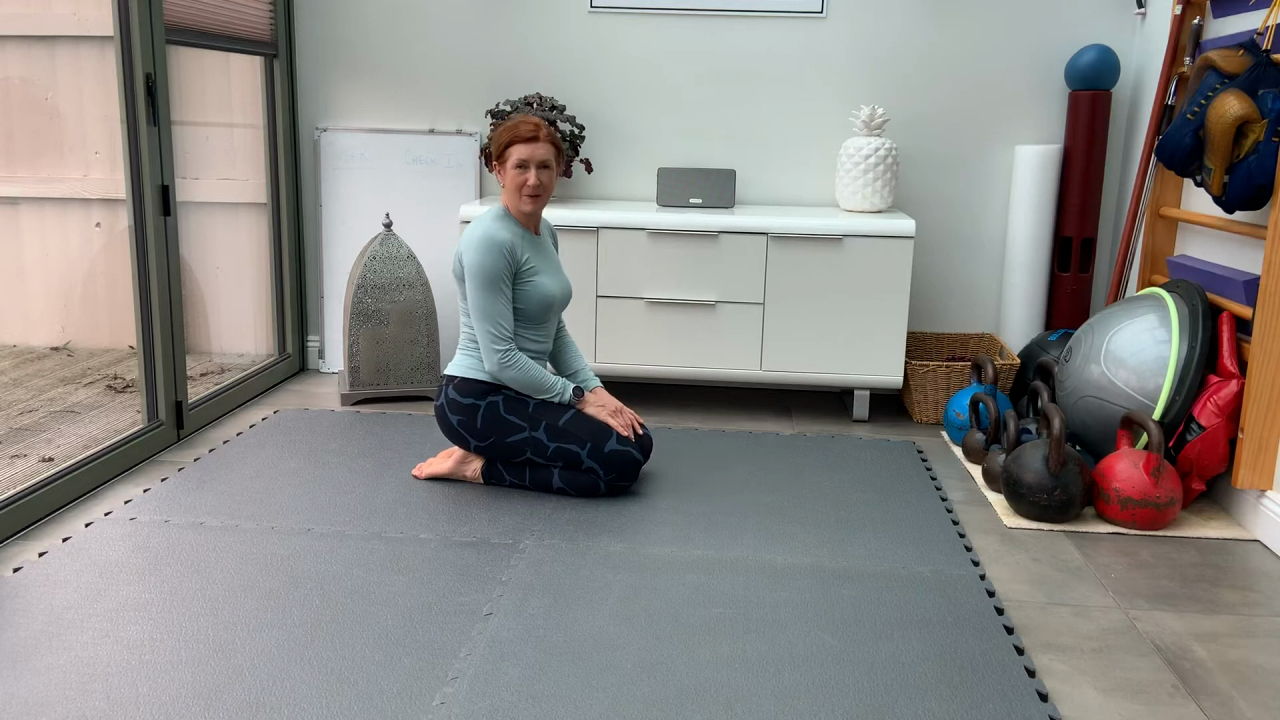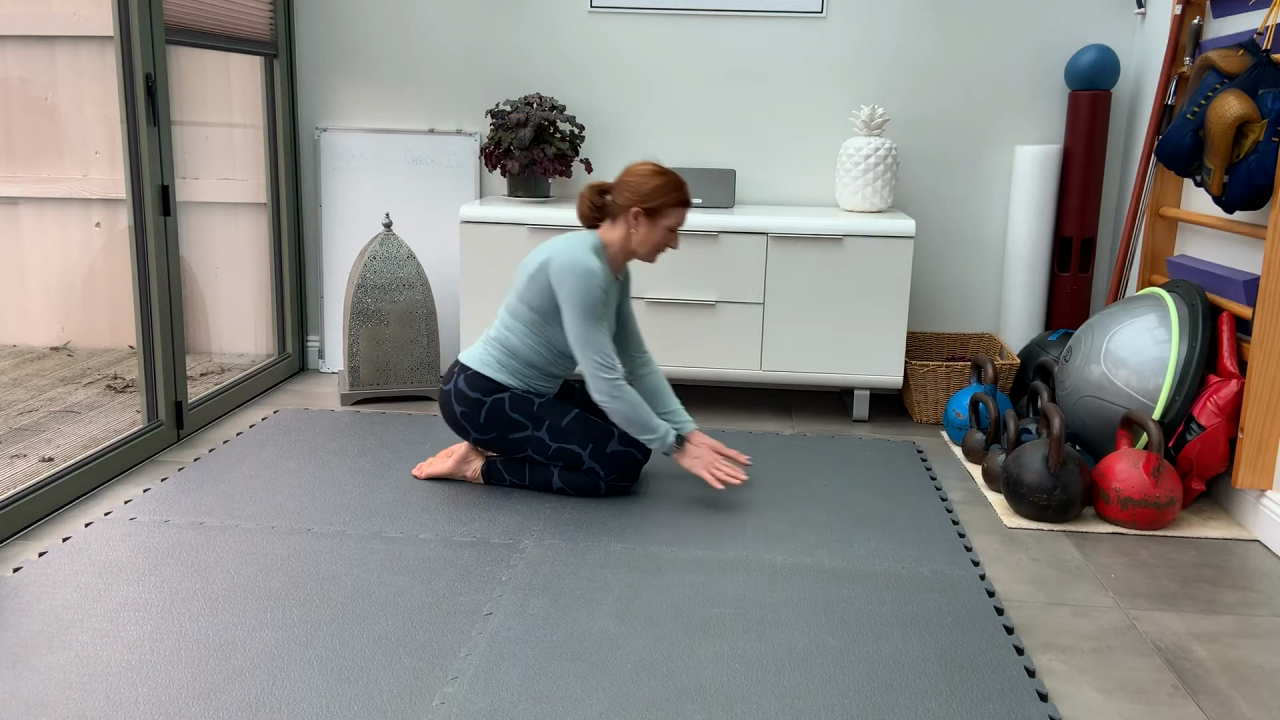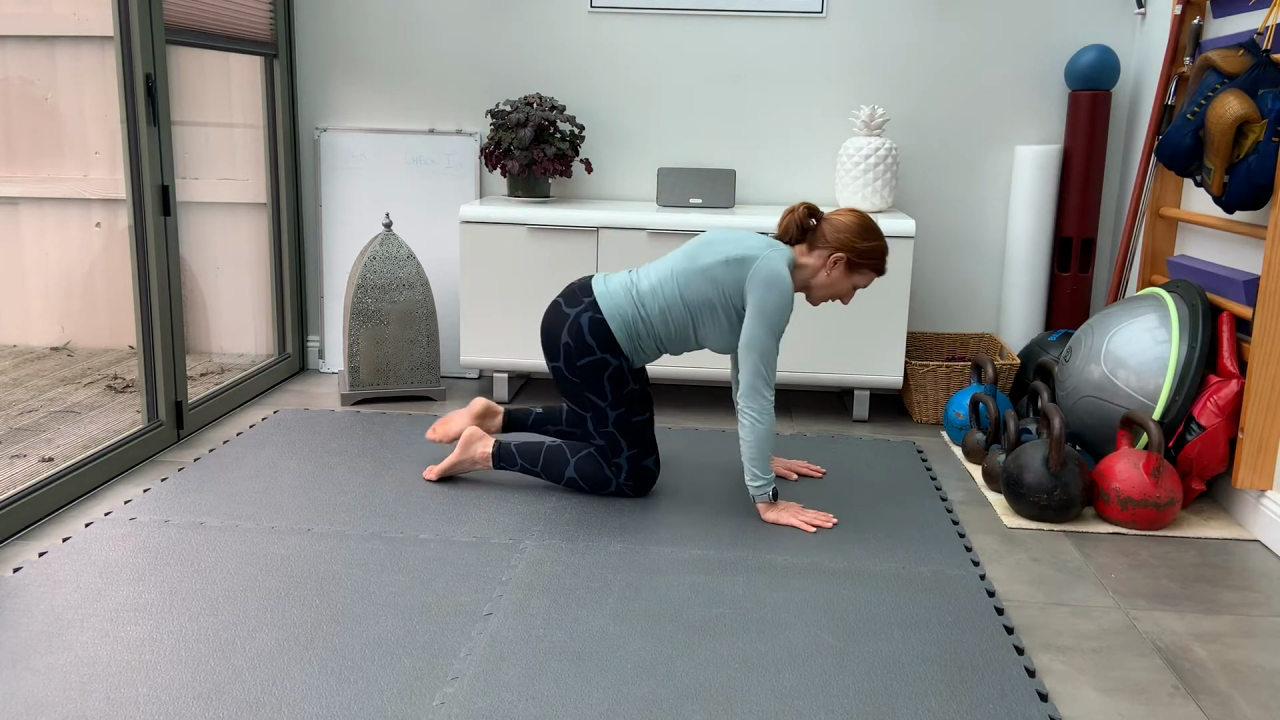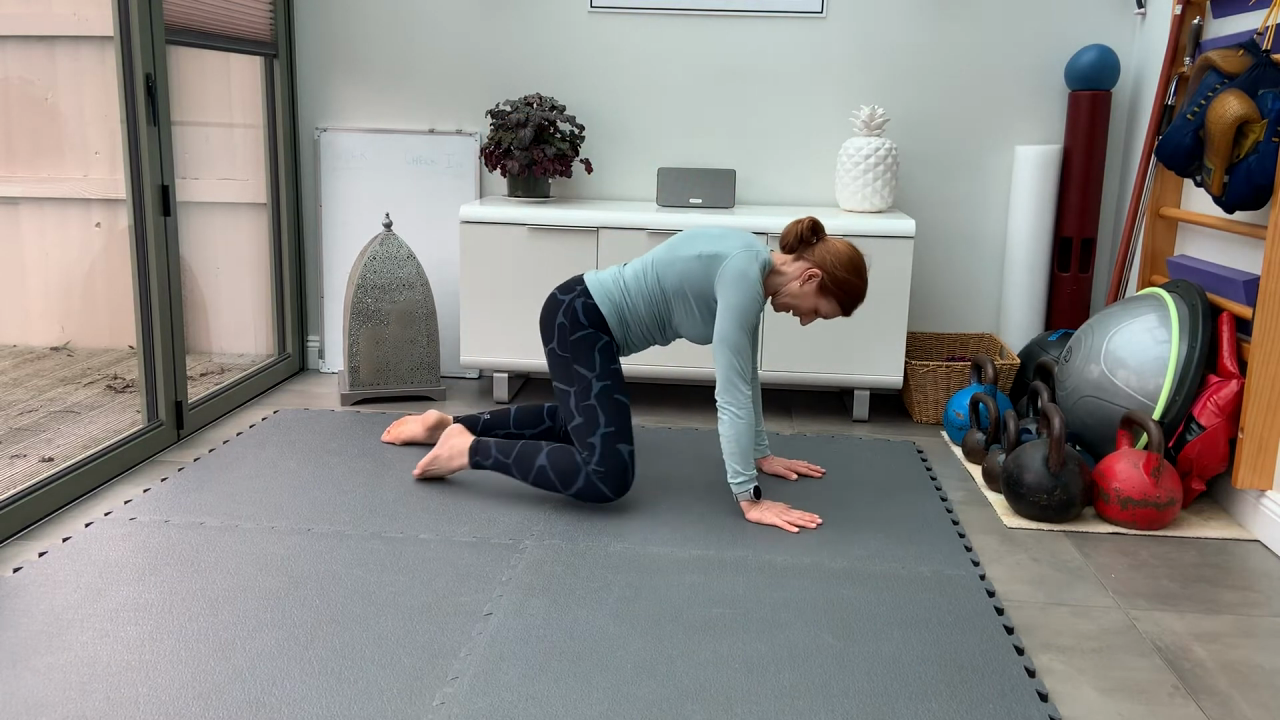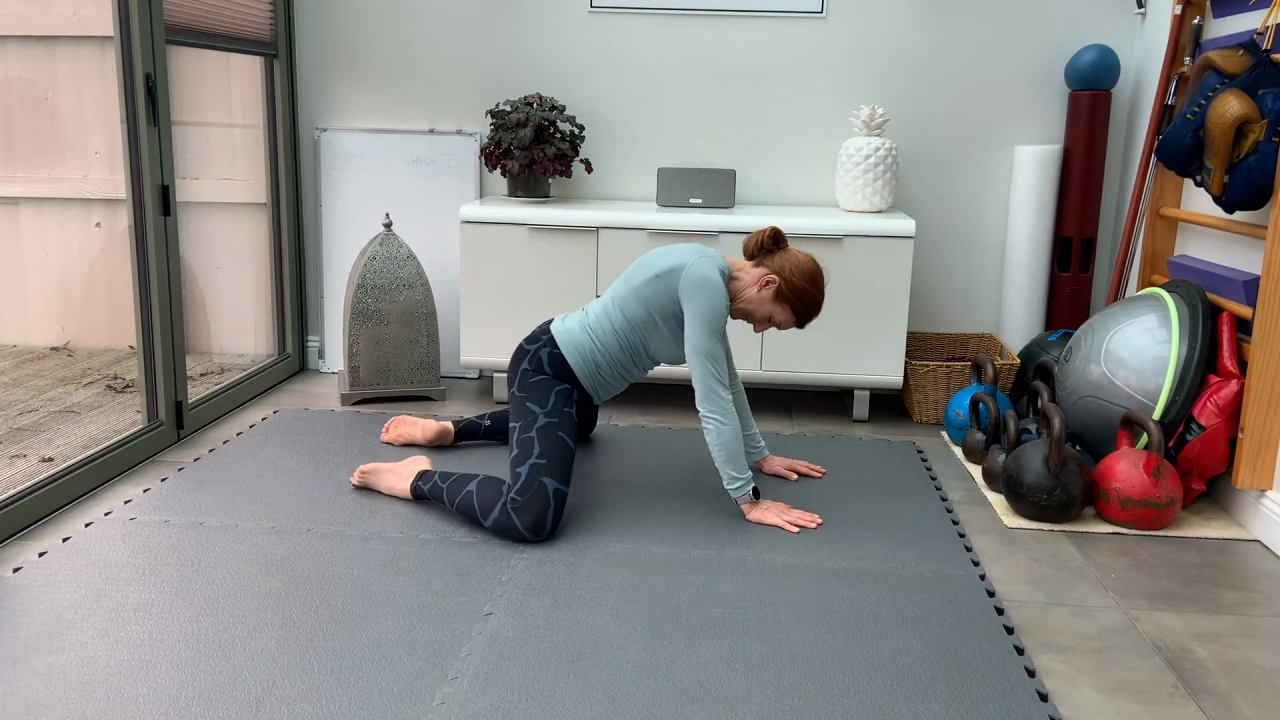
dt=1s
person 1, frame 1
left shoulder: (544, 232)
right shoulder: (489, 240)
left elbow: (555, 332)
right elbow: (500, 357)
left wrist: (595, 389)
right wrist: (578, 397)
left hip: (518, 393)
right hip: (480, 401)
left knee: (637, 441)
right knee: (620, 462)
left ankle: (486, 453)
right ankle: (479, 466)
person 1, frame 2
left shoulder: (614, 268)
right shoulder: (579, 266)
left elbow: (638, 361)
right elbow: (604, 382)
left wrist: (687, 429)
right wrist: (673, 446)
left hip: (522, 390)
right hip: (484, 395)
left knee: (633, 446)
right knee: (619, 464)
left ankle: (493, 445)
right ankle: (480, 466)
person 1, frame 3
left shoulder: (764, 260)
right shoulder: (773, 279)
left elbow: (744, 375)
right elbow: (755, 396)
left wrist: (761, 458)
right wrist: (765, 500)
left hip: (591, 317)
right hip: (584, 334)
left knee: (615, 427)
right knee: (632, 472)
left ankle: (496, 417)
right ankle: (490, 449)
person 1, frame 4
left shoulder: (754, 269)
right shoulder: (745, 273)
left elbow: (745, 374)
right elbow: (731, 391)
left wrist: (761, 453)
right wrist: (749, 498)
left hip: (586, 318)
right hip: (579, 319)
left knee: (582, 421)
right knee: (606, 477)
left ankle: (454, 424)
right ankle: (467, 451)
person 1, frame 5
left shoulder: (711, 276)
right shoulder: (706, 282)
left elbow: (725, 377)
right elbow: (712, 400)
left wrist: (758, 453)
right wrist: (748, 499)
left hip: (569, 369)
right hip: (547, 368)
left knee: (577, 430)
right knee: (530, 519)
left ankle: (447, 430)
right ankle: (419, 478)
